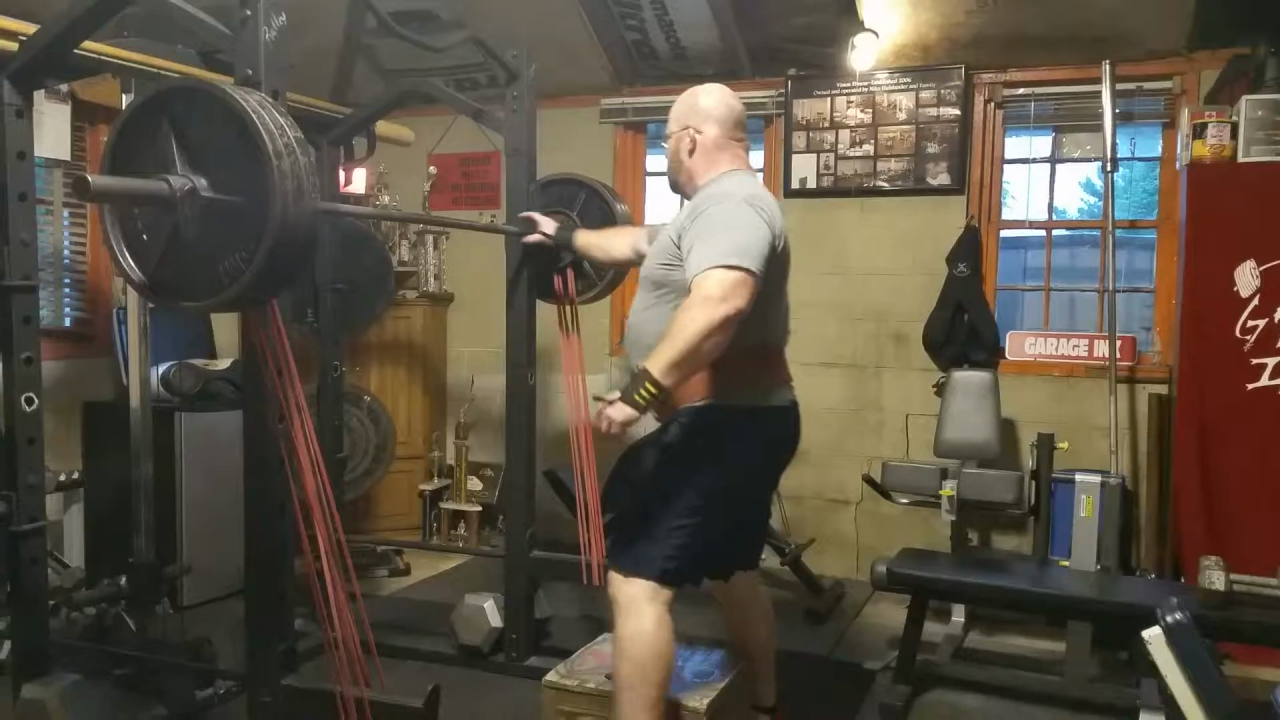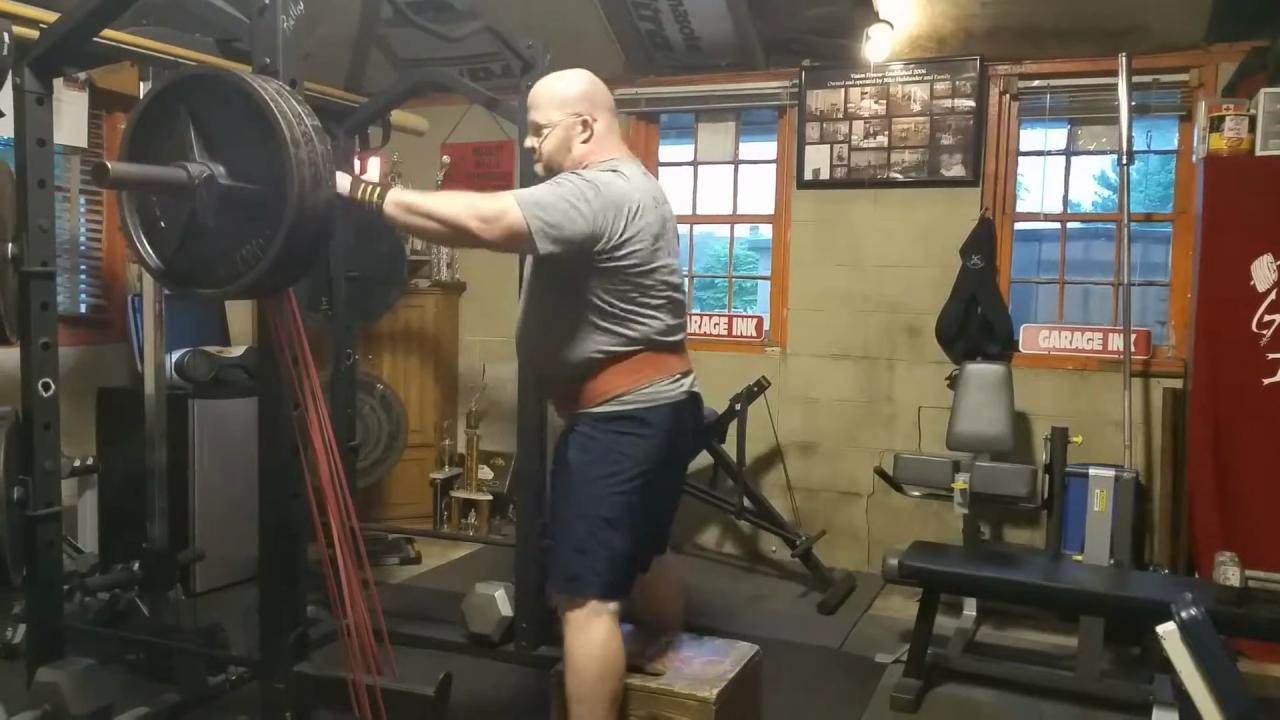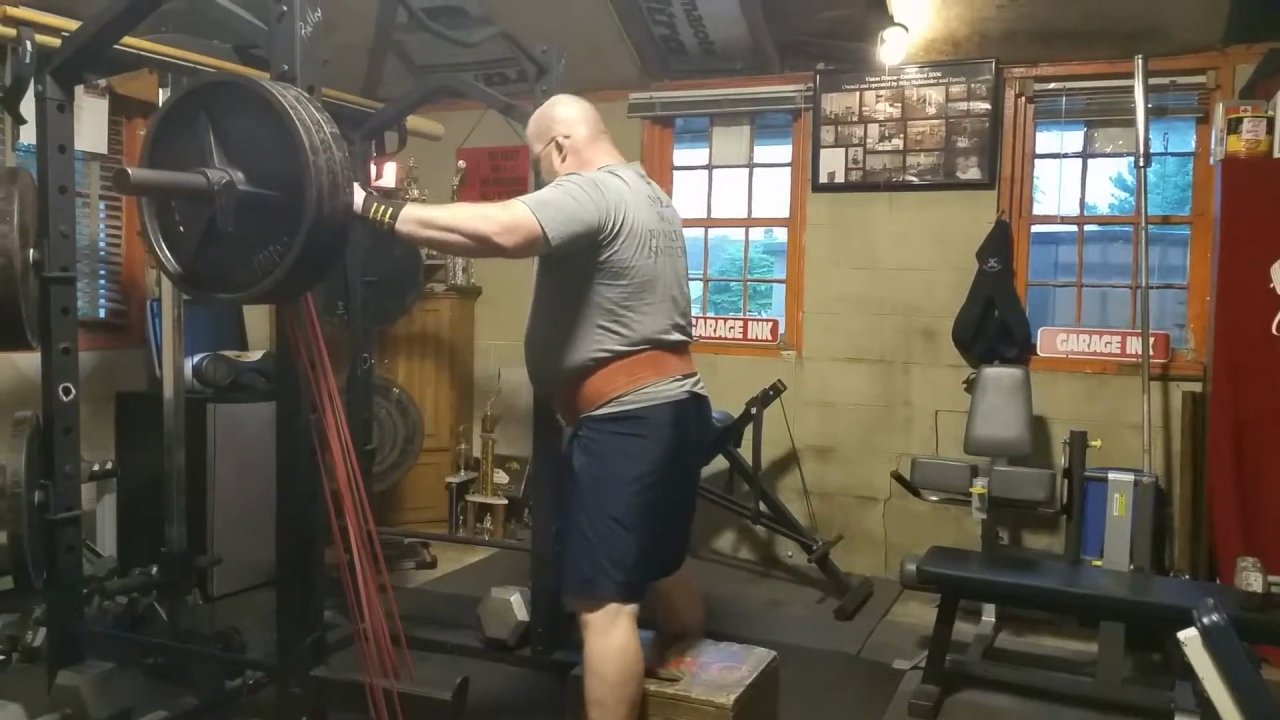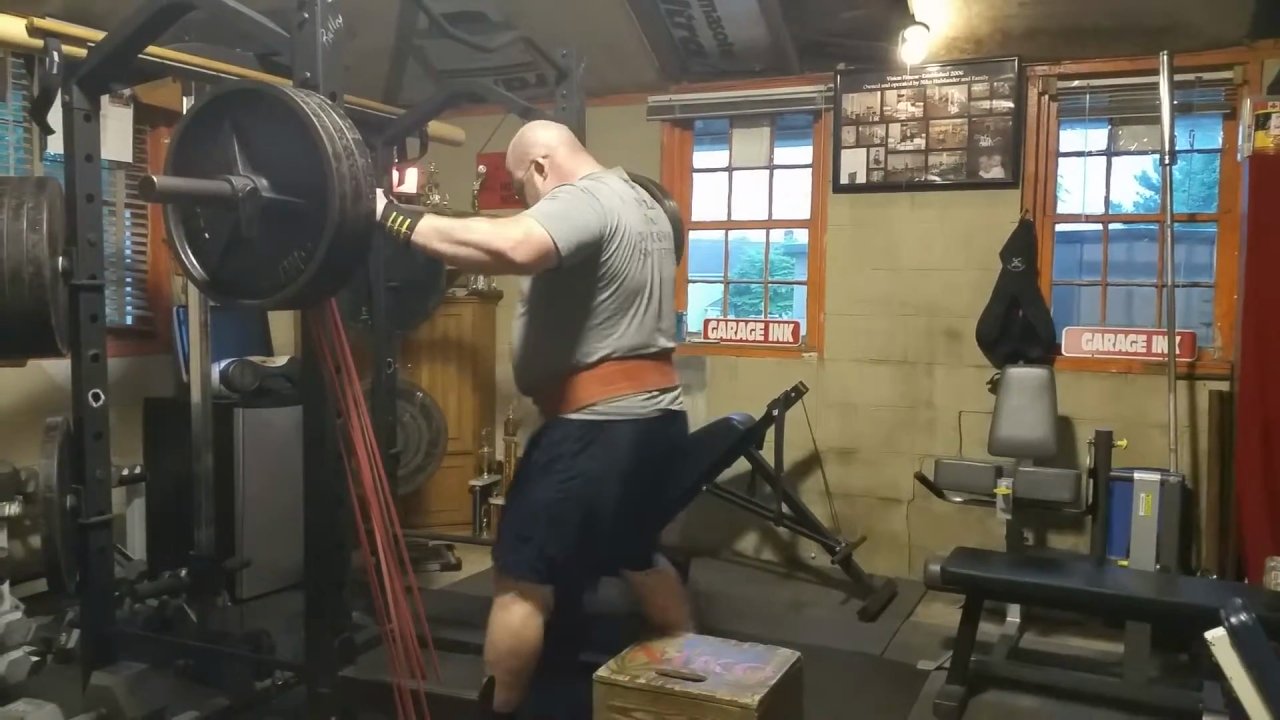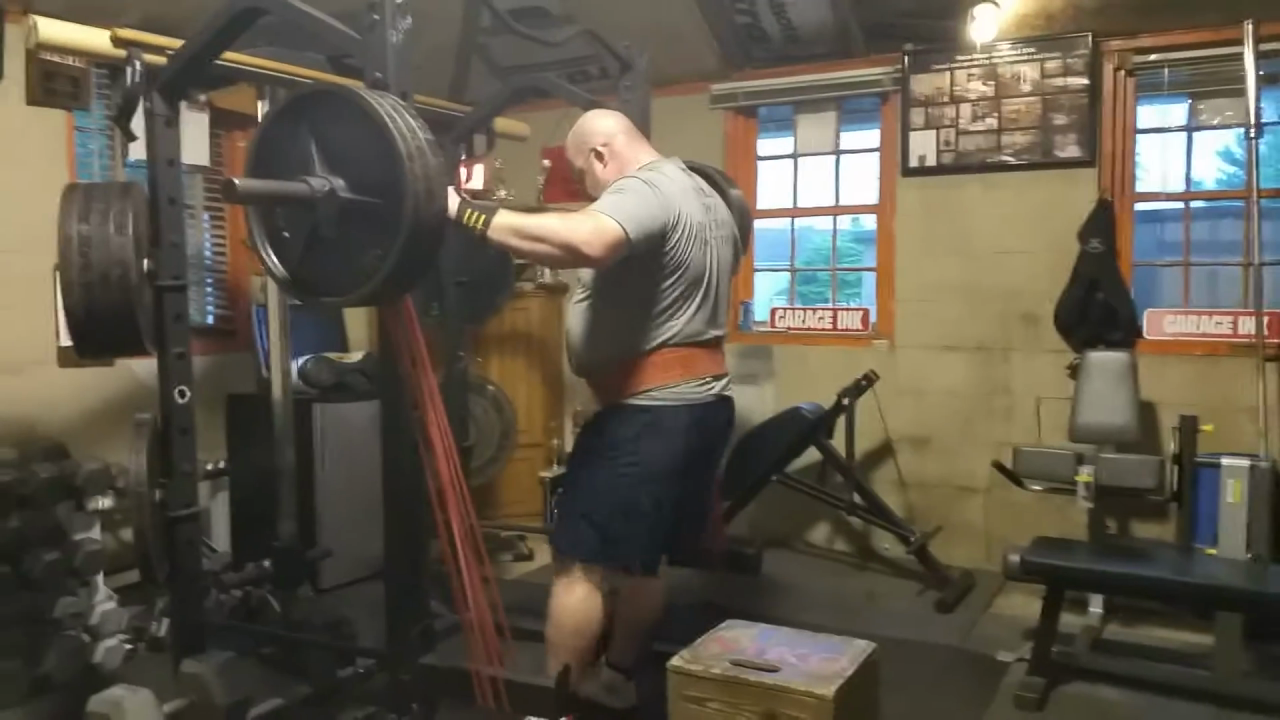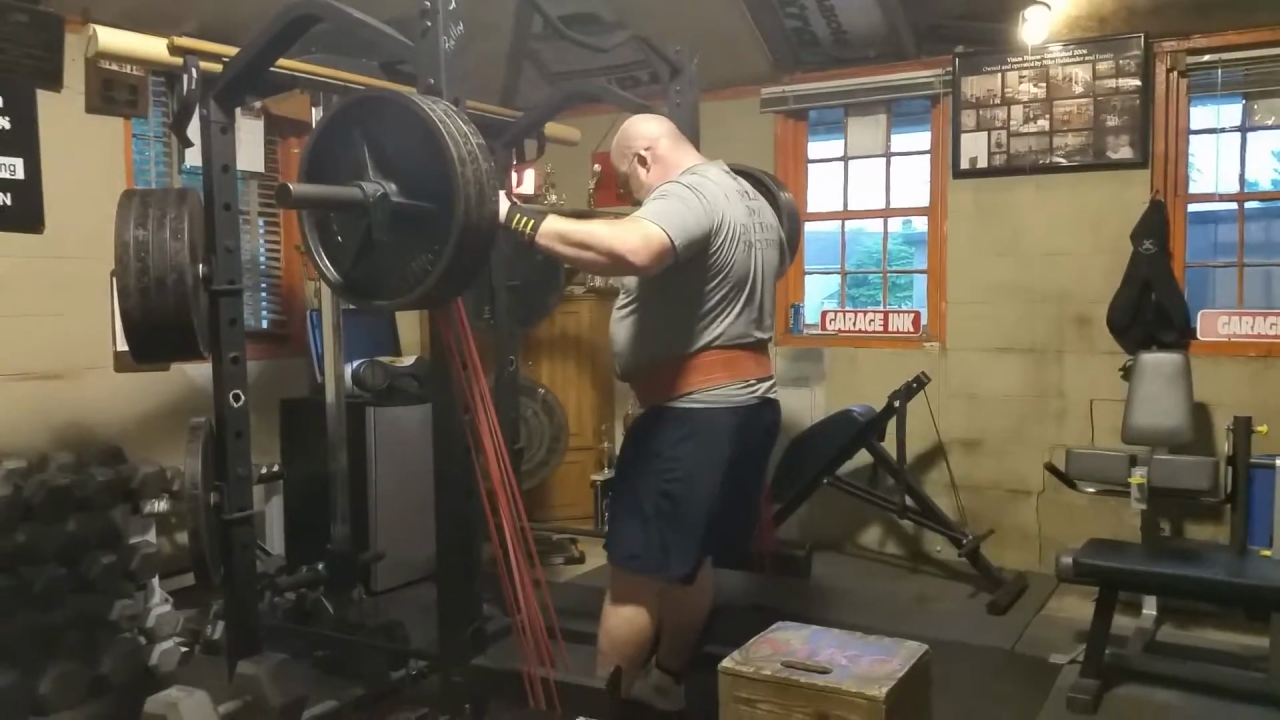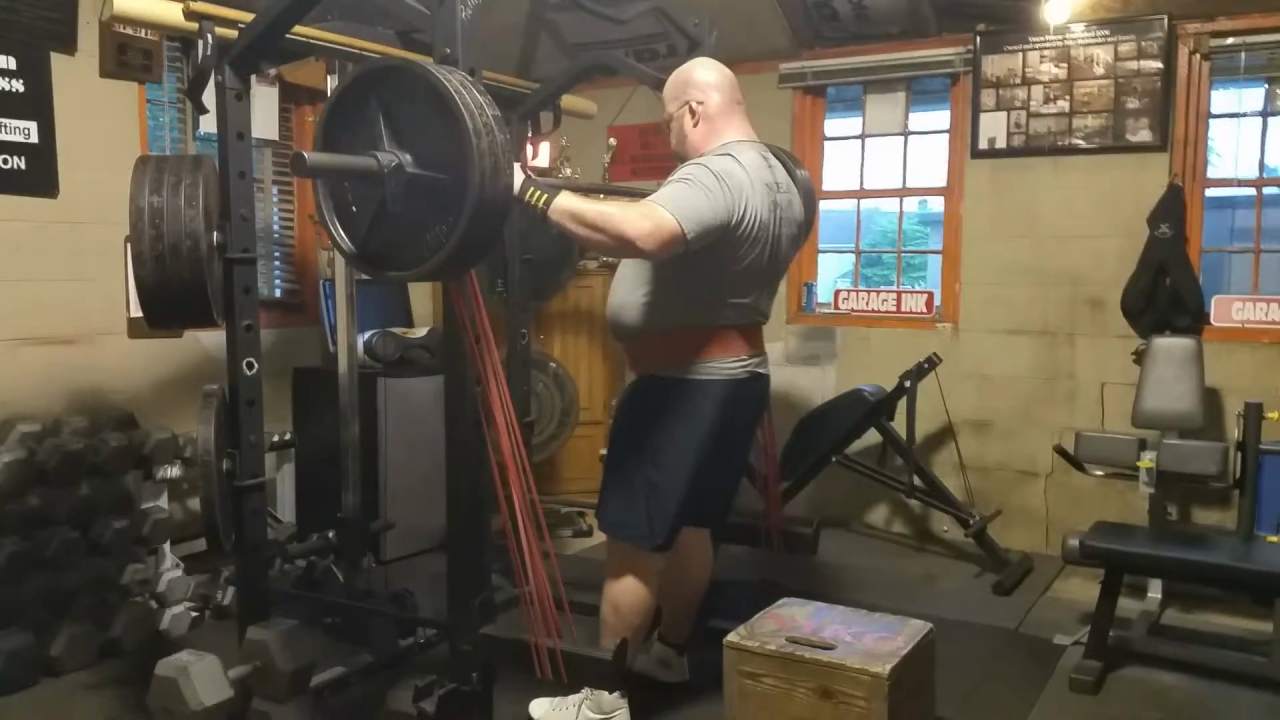
dt=0.7s
person 1, frame 1
left shoulder: (730, 203)
right shoulder: (726, 203)
left elbow: (718, 305)
right elbow: (641, 243)
left wrist: (639, 393)
right wrist: (567, 237)
left hip: (727, 421)
right hip: (749, 418)
left knee: (637, 579)
right knee: (733, 568)
person 1, frame 2
left shoulder: (594, 194)
right shoulder: (628, 186)
left elbow: (479, 221)
left wrist: (363, 193)
left hip: (622, 418)
right hip: (657, 406)
left knee: (585, 596)
right knee: (640, 556)
person 1, frame 3
left shoulder: (593, 192)
right shoulder: (646, 195)
left elbow: (498, 230)
left wrist: (373, 207)
left hip: (626, 421)
right hip: (673, 407)
left knee: (604, 603)
right knee: (662, 567)
person 1, frame 4
left shoulder: (580, 201)
right shoulder: (641, 203)
left elbow: (511, 246)
left wrist: (395, 217)
left hip: (600, 422)
right hip: (655, 413)
left knee: (523, 581)
right knee: (637, 558)
person 1, frame 5
left shoulder: (645, 192)
right shoulder: (702, 195)
left elbow: (584, 241)
left wrist: (471, 213)
left hip: (653, 409)
right hip: (700, 402)
left knee: (580, 561)
right knee: (642, 551)
right ankle: (616, 678)
person 1, frame 6
left shoulder: (688, 196)
right shoulder: (750, 199)
left elbow: (630, 249)
left wrist: (521, 218)
left hip: (696, 412)
right hip: (747, 401)
left knee: (636, 568)
right knee: (689, 556)
right ankle: (662, 681)
person 1, frame 7
left shoulder: (717, 177)
right shoulder: (777, 181)
left elbow: (640, 234)
left wrist: (534, 193)
left hip: (685, 383)
right hip: (736, 375)
left knee: (633, 540)
right knee: (687, 524)
right ankle: (668, 652)
